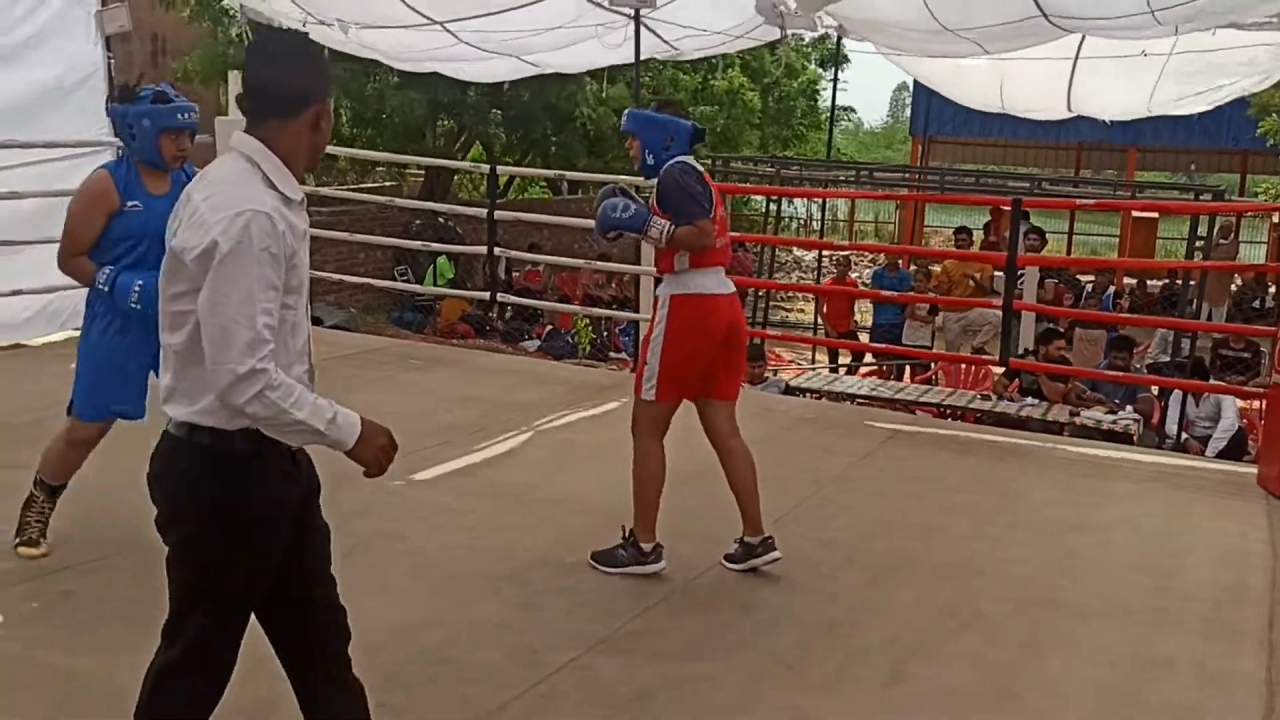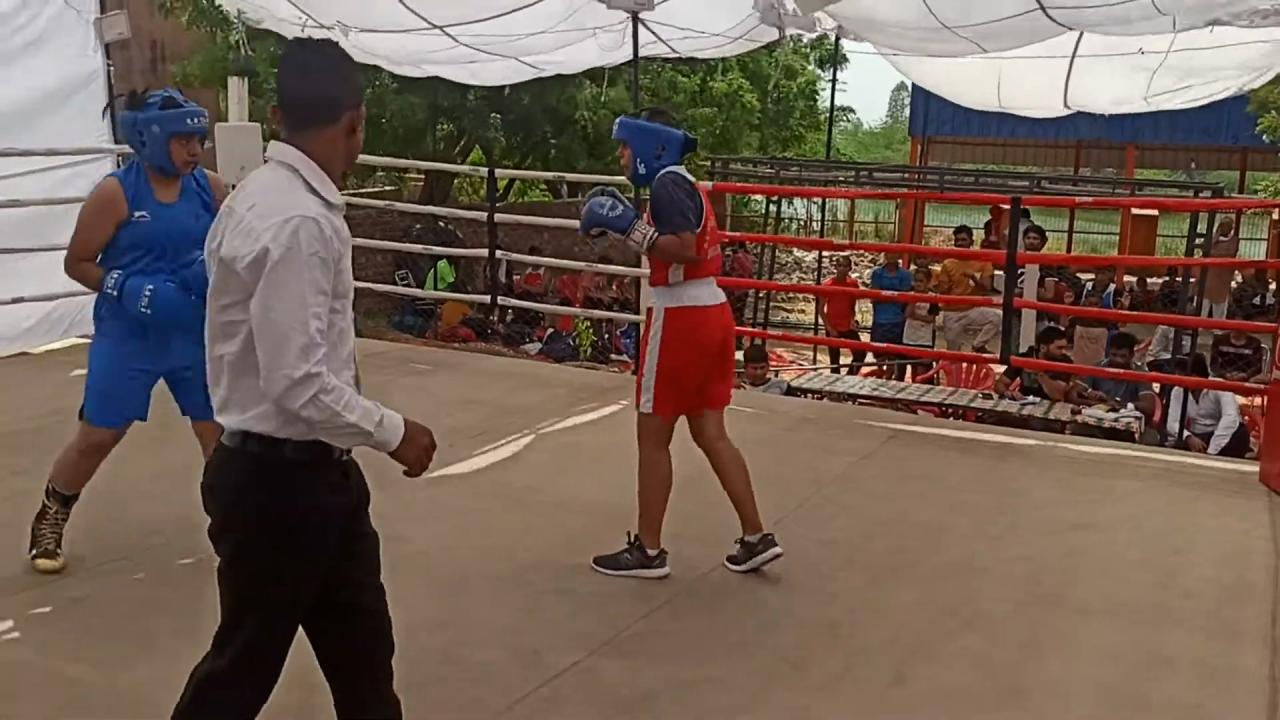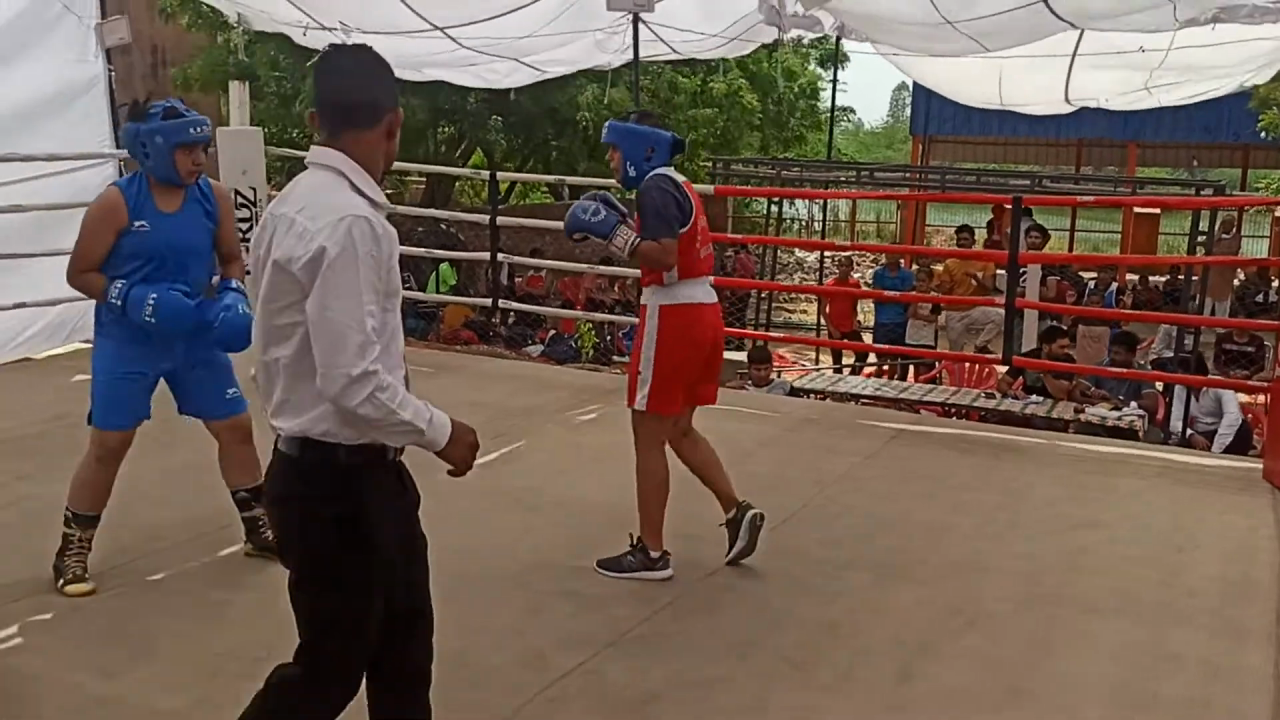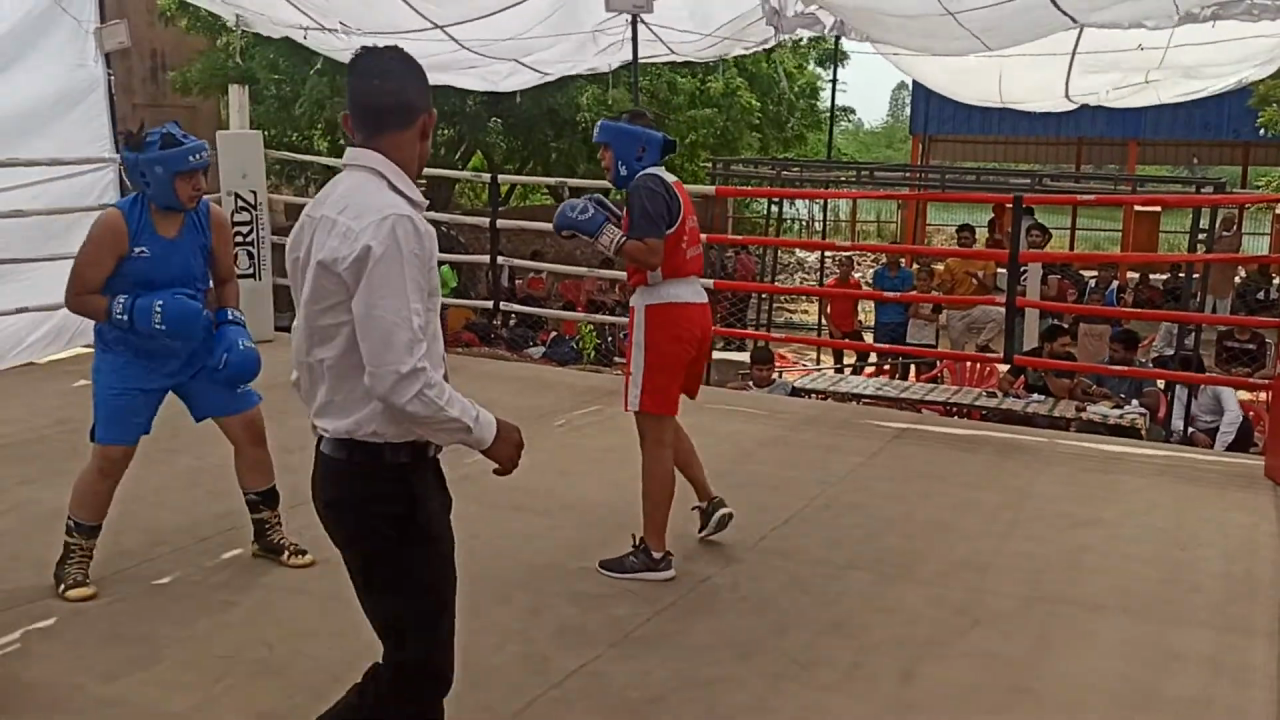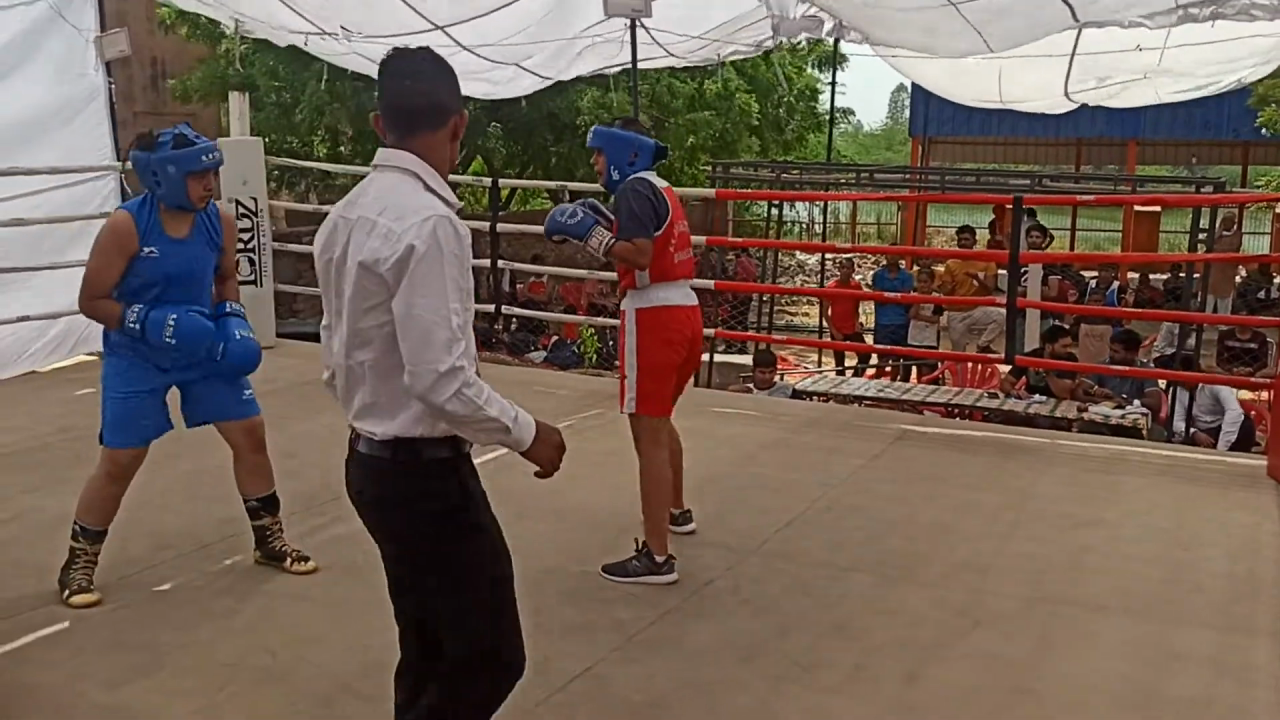
dt=0.1s
person 1, frame 1
left shoulder: (250, 193)
right shoulder: (250, 216)
right elbow: (246, 379)
right wrist: (349, 431)
left hip: (263, 462)
right hip: (224, 471)
left knee: (317, 640)
right knee: (197, 659)
person 1, frame 2
left shoulder: (263, 199)
right shoulder: (299, 223)
right elbow: (300, 386)
right wrist: (394, 432)
left hip: (304, 470)
right hip: (280, 477)
left knee: (361, 646)
right knee: (247, 660)
person 1, frame 3
left shoulder: (299, 204)
right shoulder: (349, 222)
right elbow: (355, 384)
right wrist: (440, 431)
left hip: (355, 473)
right hip: (337, 482)
left knee: (401, 650)
person 1, frame 4
left shoulder: (323, 210)
right shoulder: (391, 221)
right elbow: (404, 381)
right wrist: (486, 430)
left hip: (345, 461)
right hip: (385, 476)
left knee: (419, 652)
person 1, frame 5
left shoulder: (348, 214)
right shoulder: (428, 222)
right elbow: (441, 379)
right wrist: (525, 432)
left hip: (375, 460)
right hip: (423, 473)
left knee: (433, 648)
right knee: (489, 658)
person 2, frame 1
left shoulder: (194, 183)
right shoulder: (106, 185)
right elbow: (70, 258)
right wrist: (118, 284)
right hip: (119, 324)
right knee: (87, 428)
right ankle: (35, 511)
person 2, frame 2
left shoulder: (209, 190)
right shoulder: (115, 193)
right elbow: (78, 264)
right wrist: (126, 290)
left hip: (189, 328)
right hip: (127, 329)
left knee: (220, 430)
right knee: (99, 434)
right ankle: (49, 525)
person 2, frame 3
left shoulder: (213, 197)
right shoulder: (116, 202)
left elbow: (231, 257)
right elbow: (79, 274)
left wrist: (232, 296)
right wrist: (131, 298)
left hip: (197, 336)
right hip: (127, 335)
left knee: (235, 428)
right knee: (109, 442)
left ankle: (259, 529)
right ankle: (72, 550)
person 2, frame 4
left shoulder: (211, 219)
right shoulder: (115, 225)
left elbow: (224, 279)
right elbow: (78, 296)
left wrist: (231, 325)
right wrist: (137, 313)
left hip: (198, 344)
right hip: (129, 350)
left knee: (250, 427)
right knee: (110, 455)
left ankle: (269, 534)
right ankle: (72, 559)
person 2, frame 5
left shoulder: (219, 220)
right shoulder: (125, 226)
right elbow: (91, 301)
left wrist: (232, 320)
right wrist: (149, 323)
left hip: (204, 348)
right hip: (136, 354)
left knee: (250, 434)
right knee: (119, 460)
left ankle: (270, 541)
right ankle: (78, 564)
person 3, frame 1
left shoulder: (675, 173)
right shoulder: (691, 174)
left elbow: (702, 237)
left wrist: (642, 224)
right wrist: (643, 213)
left hip: (688, 307)
right hip: (721, 305)
left knee: (648, 427)
right knee: (723, 430)
left ankle: (643, 544)
right ankle: (756, 539)
person 3, frame 2
left shoulder: (668, 184)
right shoulder: (683, 184)
left elbow: (683, 252)
left wrist: (629, 226)
right wrist: (632, 216)
left hip: (680, 317)
right hip: (712, 314)
left knee: (653, 436)
right knee: (710, 435)
left ankle: (646, 549)
right ankle: (756, 536)
person 3, frame 3
left shoulder: (654, 186)
right shoulder: (676, 185)
left elbow: (664, 257)
left wrist: (611, 232)
right wrist: (620, 220)
left hip: (674, 316)
right hip: (702, 313)
left knee: (649, 436)
right knee: (680, 431)
left ankle: (651, 551)
right ankle: (737, 510)
person 3, frame 4
left shoulder: (645, 186)
right shoulder: (669, 186)
left elbow: (650, 255)
left wrist: (598, 228)
right wrist: (616, 219)
left hip: (662, 315)
right hip: (693, 311)
left knee: (654, 435)
right knee: (665, 421)
left ankle: (653, 552)
right ankle: (708, 502)
person 3, frame 5
left shoulder: (633, 189)
right shoulder: (661, 190)
left elbow: (638, 256)
left wrist: (588, 232)
right wrist: (607, 222)
left hip: (653, 318)
right hip: (684, 313)
left knee: (649, 439)
right knee: (658, 421)
left ankle: (656, 555)
right ankle: (676, 510)
